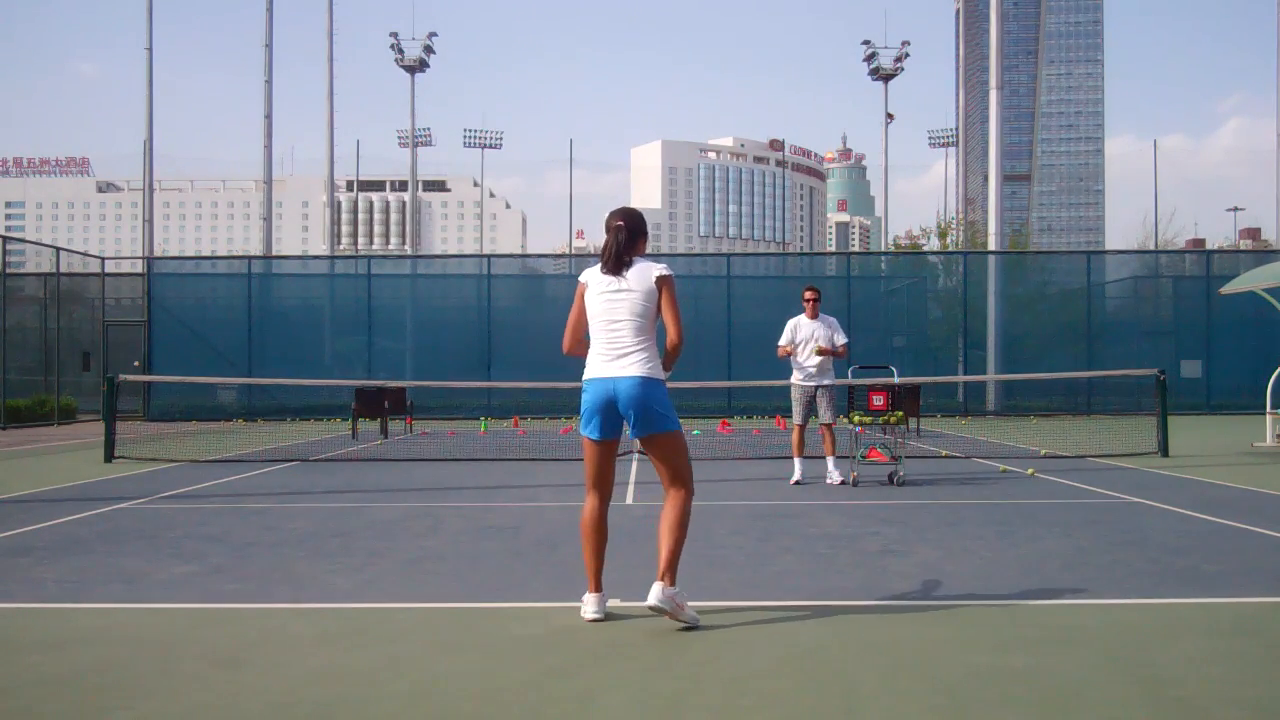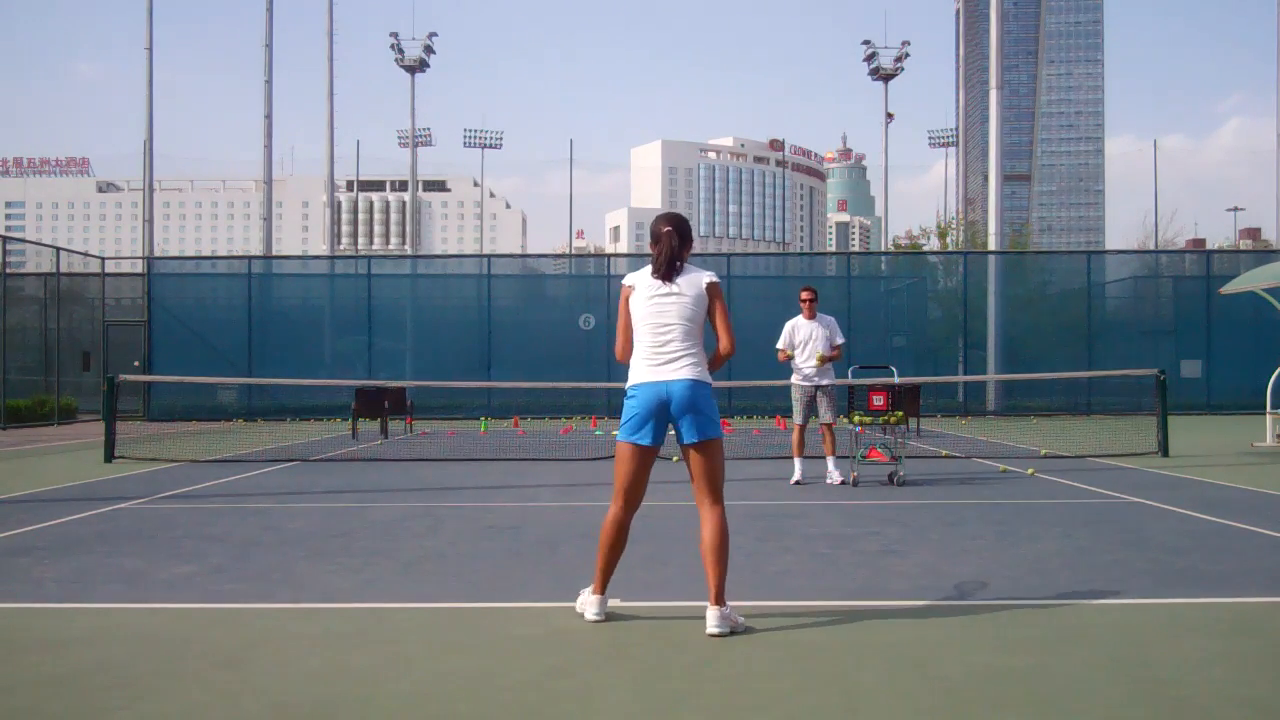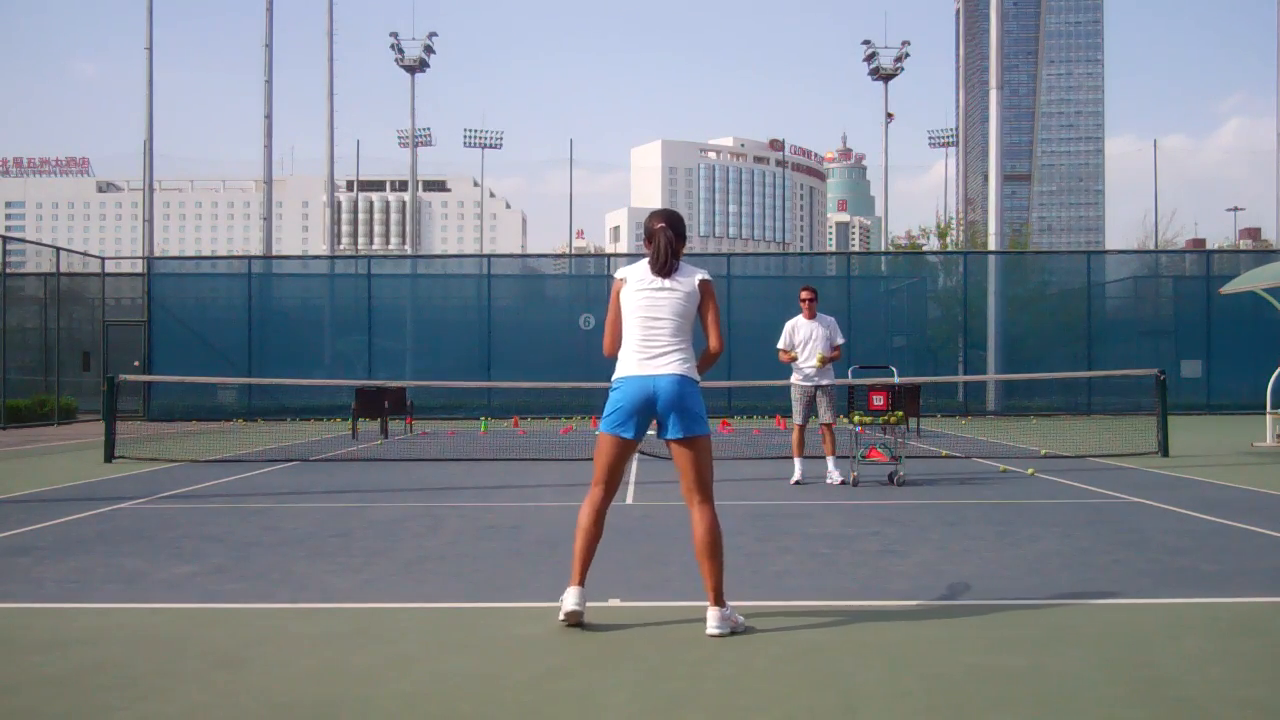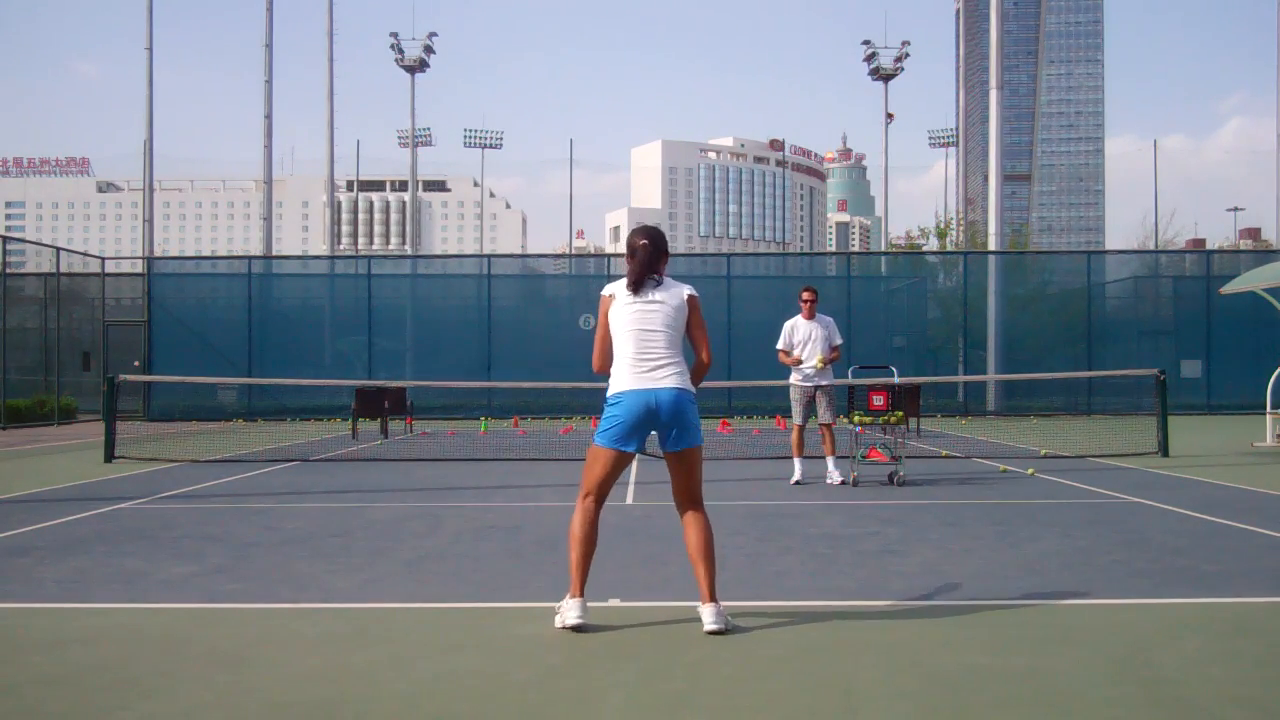
dt=0.5s
person 1, frame 1
left shoulder: (588, 278)
right shoulder: (657, 273)
left elbow: (570, 345)
right elbow: (675, 335)
left hip: (596, 384)
right hip: (642, 384)
left knee: (596, 496)
right knee: (679, 487)
left ankle: (594, 596)
right ankle: (665, 584)
person 1, frame 2
left shoulder: (632, 283)
right shoulder: (706, 281)
left elbow: (622, 353)
right elbow: (728, 345)
left hip: (643, 392)
right hip: (692, 391)
left knee: (623, 503)
right knee: (710, 504)
left ankle: (596, 596)
right ankle: (717, 609)
person 1, frame 3
left shoulder: (625, 276)
right shoulder: (699, 279)
left elbow: (610, 346)
right elbow: (715, 345)
left hip: (629, 384)
right hip: (678, 385)
left knee: (599, 493)
right knee: (700, 501)
left ankle: (575, 591)
right ankle: (717, 609)
person 1, frame 4
left shoulder: (612, 293)
right shoulder: (685, 293)
left elbow: (599, 365)
right elbow: (704, 359)
left hip: (626, 398)
right hip: (675, 399)
left knee: (589, 500)
right knee: (690, 508)
left ankle: (575, 600)
right ankle: (711, 606)
person 2, frame 1
left shoulder: (831, 323)
right shoulder: (794, 323)
left elbow: (843, 350)
right elbow: (780, 351)
left wrist: (830, 352)
right wrist: (787, 351)
left hip: (825, 381)
right hip: (801, 381)
left knee: (827, 425)
right knee: (798, 425)
left ankle: (832, 470)
right ankle: (798, 471)
person 2, frame 2
left shoulder: (829, 322)
right shoulder: (792, 325)
left elbow: (838, 351)
right elbow: (781, 354)
left wrist: (828, 357)
right wrist: (784, 356)
left hip: (825, 381)
right hip: (801, 382)
left knee: (827, 425)
right knee: (799, 426)
left ankle: (832, 470)
right ankle: (798, 471)
person 2, frame 3
left shoulder: (829, 322)
right shoulder: (792, 325)
left elbow: (838, 351)
right elbow: (781, 353)
left wrist: (828, 359)
right wrist: (786, 358)
left hip: (825, 382)
right hip: (800, 382)
left knee: (827, 425)
right knee: (798, 426)
left ankle: (832, 470)
right ankle: (797, 471)
person 2, frame 4
left shoulder: (828, 322)
right shoulder: (791, 325)
left elbow: (836, 351)
right elbow: (781, 354)
left wrist: (828, 360)
right wrist: (789, 360)
left hip: (824, 382)
right hip: (800, 382)
left knee: (827, 426)
right knee: (798, 426)
left ankle: (832, 471)
right ankle: (798, 471)
